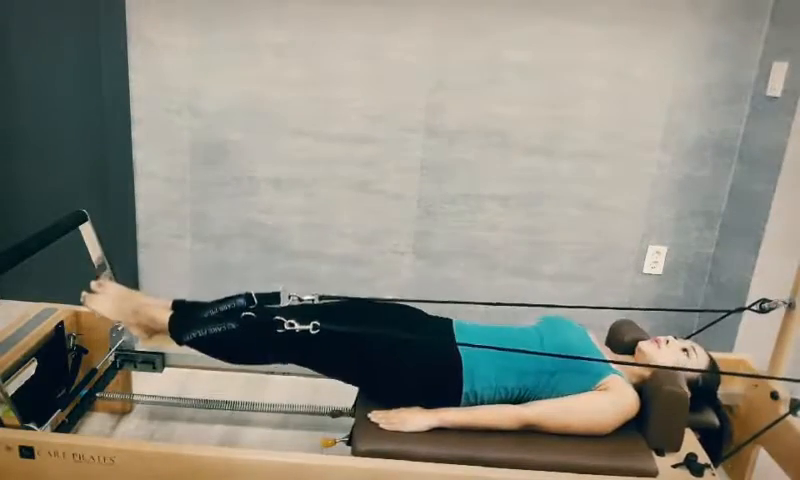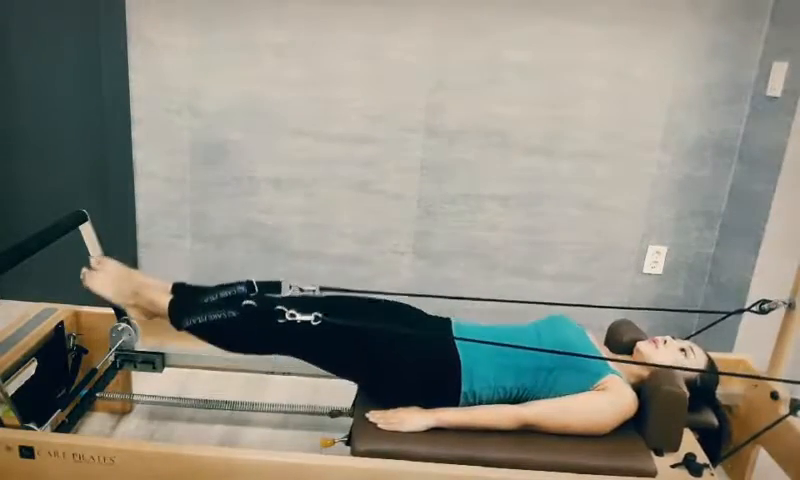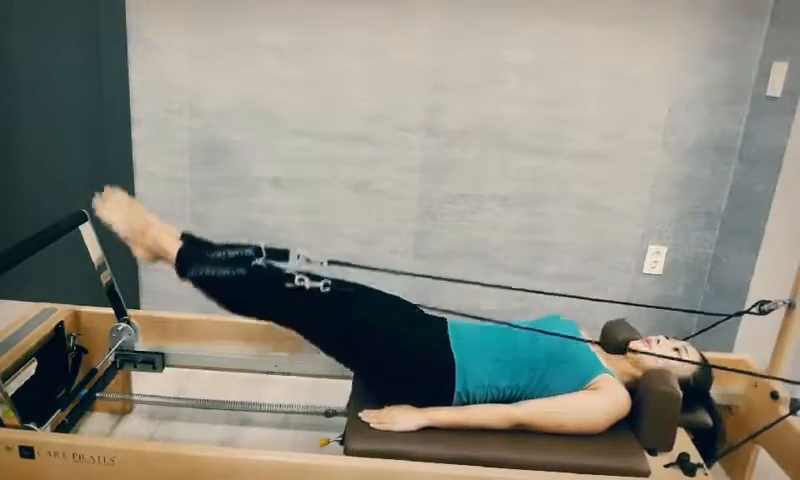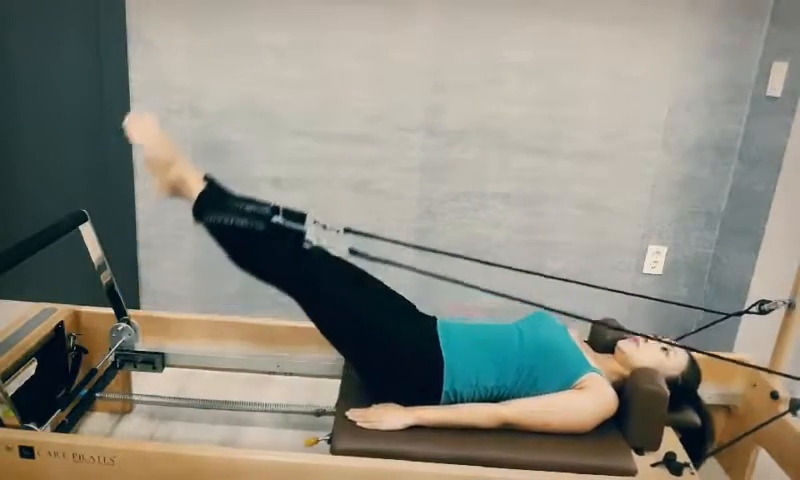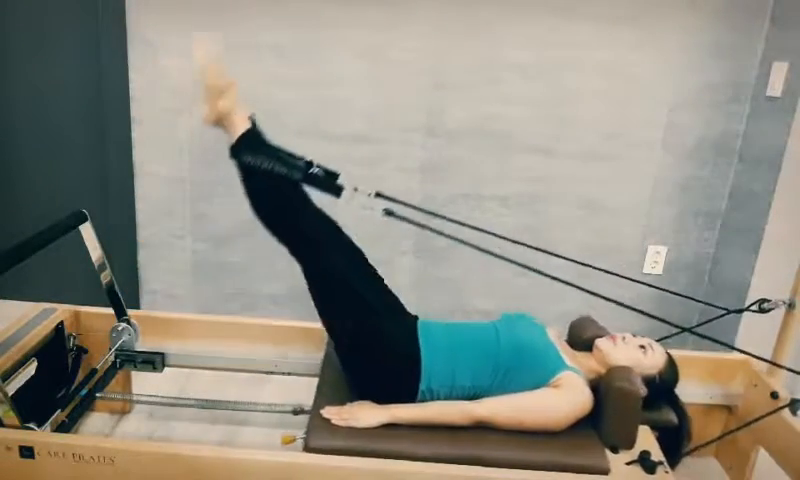
dt=0.3s
person 1, frame 1
left shoulder: (621, 401)
right shoulder: (596, 349)
left elbow: (523, 414)
left wrist: (430, 416)
left hip: (445, 377)
right hip: (443, 337)
left knee: (292, 337)
right knee: (289, 312)
left ankle: (161, 317)
right ankle: (162, 311)
person 1, frame 2
left shoulder: (618, 403)
right shoulder: (596, 351)
left elbow: (521, 415)
left wrist: (428, 417)
left hip: (442, 377)
right hip: (440, 338)
left knee: (296, 329)
right knee: (284, 303)
left ankle: (162, 303)
right ankle: (161, 293)
person 1, frame 3
left shoulder: (612, 401)
right shoulder: (590, 350)
left elbow: (513, 413)
left wrist: (423, 416)
left hip: (437, 375)
right hip: (439, 336)
left knee: (298, 299)
right knee: (297, 284)
left ankle: (171, 251)
right ankle: (172, 244)
person 1, frame 4
left shoulder: (601, 400)
right shoulder: (575, 347)
left elbow: (501, 413)
left wrist: (411, 412)
left hip: (423, 372)
right hip: (427, 337)
left knee: (305, 269)
right knee: (308, 257)
left ankle: (191, 184)
right ankle: (191, 180)
person 1, frame 5
left shoulder: (575, 397)
right shoulder: (558, 349)
left elbow: (476, 411)
left wrist: (386, 412)
left hip: (399, 372)
right hip: (413, 336)
left knee: (316, 242)
right knee: (320, 233)
left ankle: (238, 126)
right ankle: (238, 124)
